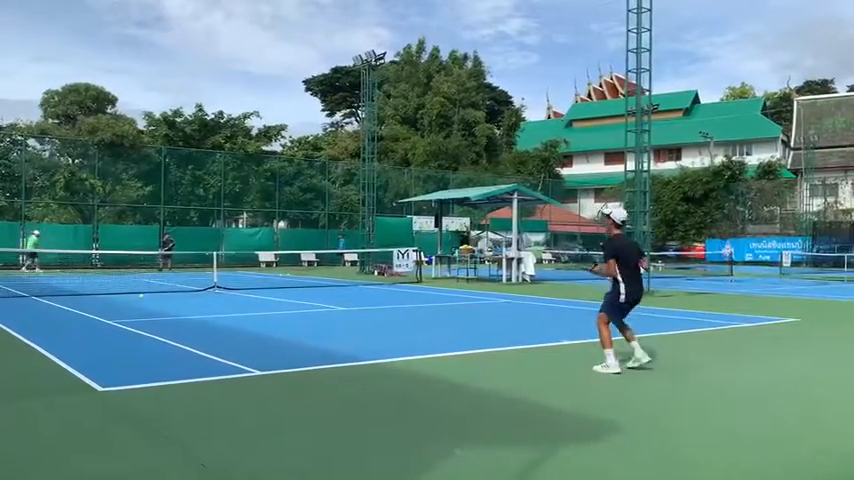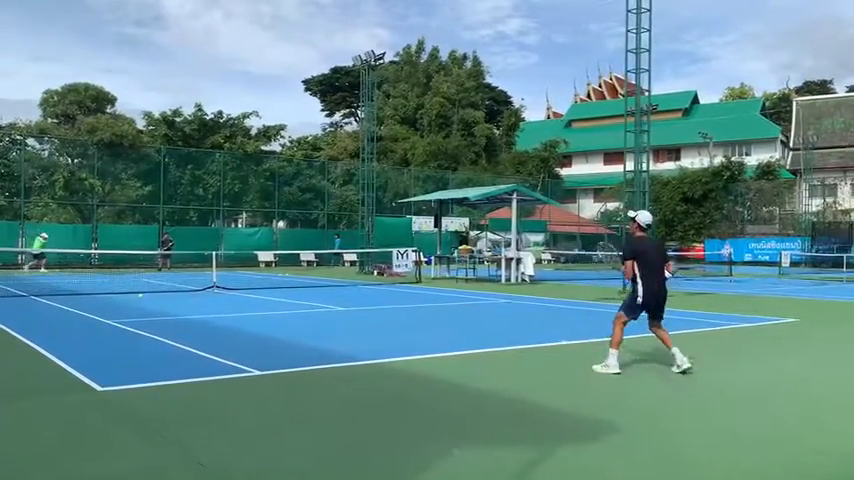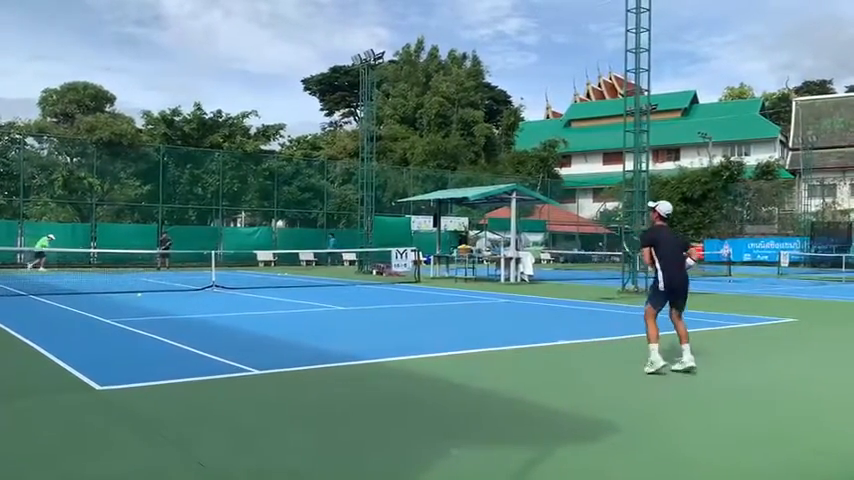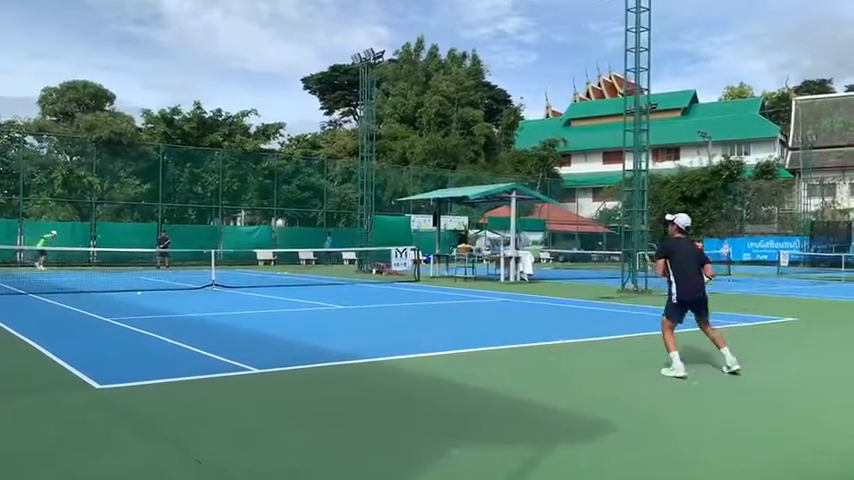
dt=0.2s
person 1, frame 1
left shoulder: (611, 242)
right shoulder: (630, 242)
left elbow: (611, 272)
right elbow: (644, 264)
left wrist: (599, 270)
left hip: (622, 290)
right hip: (635, 290)
left knee: (602, 321)
right knee: (618, 321)
left ankle: (611, 363)
right ankle: (639, 354)
person 1, frame 2
left shoulder: (632, 244)
right shoulder: (657, 245)
left elbow: (628, 274)
right elbow: (670, 270)
left wrist: (626, 270)
left hip: (642, 292)
right hip: (660, 293)
left knee: (619, 322)
right knee: (655, 326)
left ankle: (612, 363)
right ankle: (680, 359)
person 1, frame 3
left shoulder: (649, 233)
right shoulder: (676, 236)
left elbow: (647, 261)
right elbow: (694, 256)
left hip: (664, 281)
right hip: (682, 280)
left knee: (650, 317)
right knee: (676, 318)
left ankle: (655, 359)
right ankle: (687, 358)
person 1, frame 4
left shoulder: (666, 245)
right shoulder: (695, 248)
left elbow: (660, 272)
right elbow: (709, 273)
left hip: (680, 293)
right hip: (699, 293)
left knee: (667, 328)
right knee: (706, 327)
left ankle: (677, 366)
right ankle: (730, 361)
